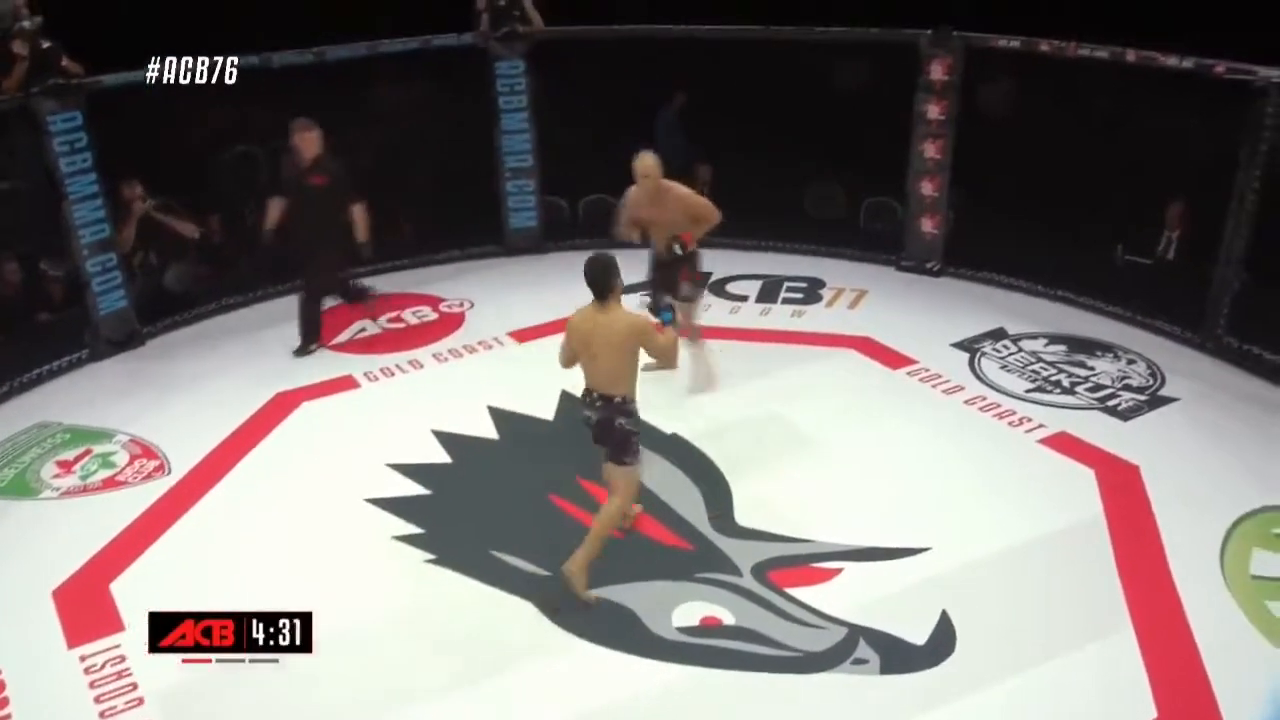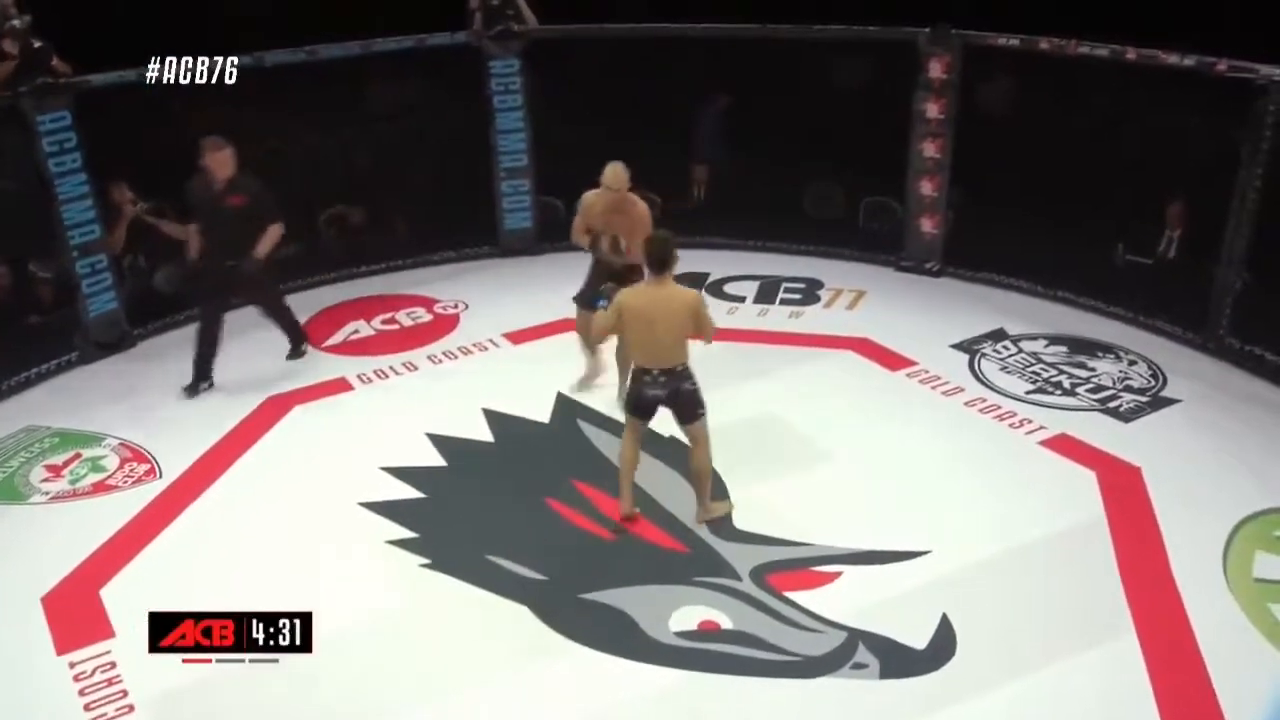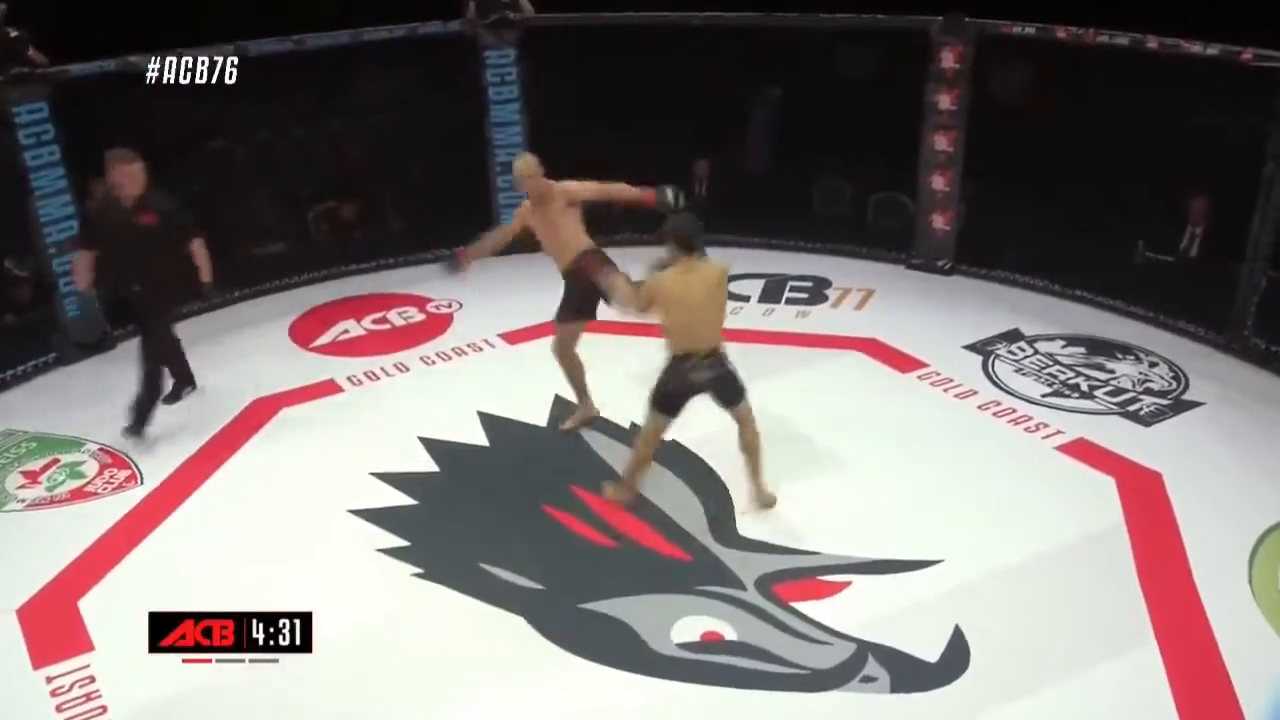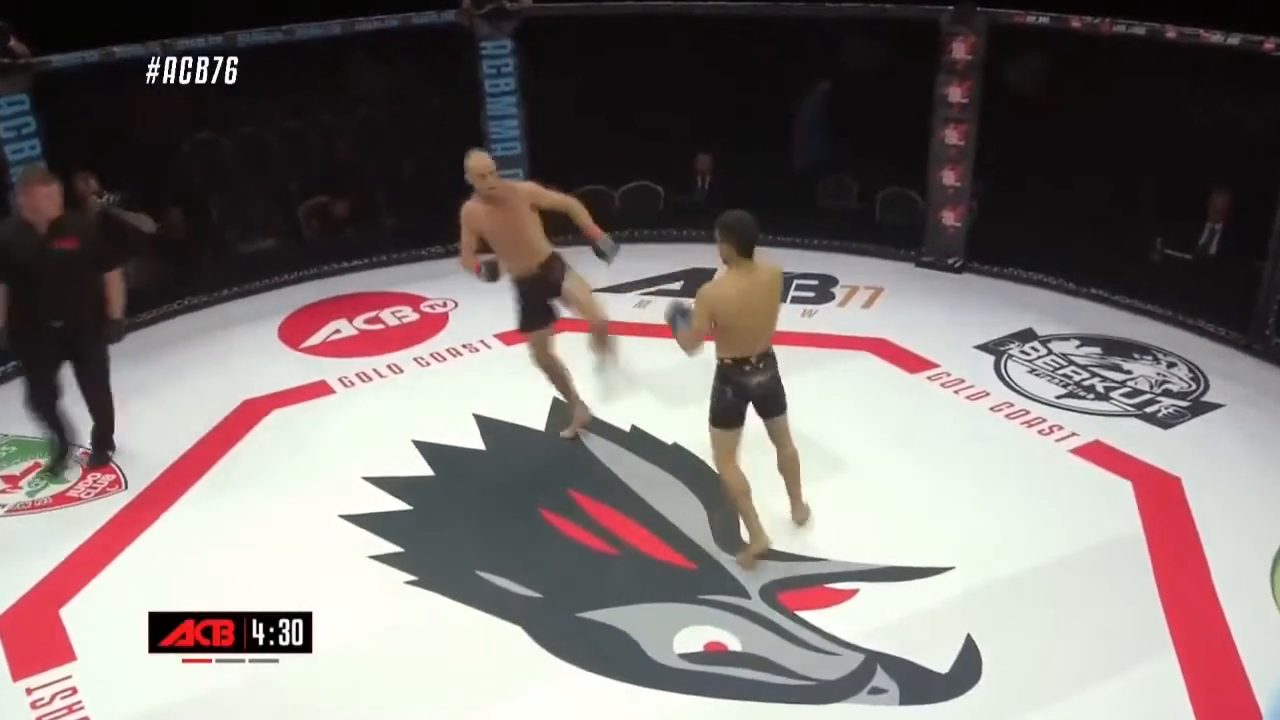
dt=0.4s
person 1, frame 1
left shoulder: (576, 321)
right shoulder: (635, 323)
left elbow: (566, 361)
right elbow: (669, 353)
right wrist: (667, 321)
left hip: (590, 406)
right hip: (620, 412)
left knee: (615, 468)
right knee: (622, 494)
left ankle: (624, 518)
right ankle: (579, 562)
person 1, frame 2
left shoulder: (626, 298)
right shoulder: (691, 298)
left elbow: (596, 334)
right elbow: (708, 335)
left wrist: (602, 305)
left hip: (643, 381)
right hip: (679, 380)
left knee: (632, 435)
right knee: (699, 442)
left ankle: (626, 501)
right ankle: (705, 506)
person 1, frame 3
left shoulder: (658, 282)
right shoulder: (718, 272)
left elbow: (634, 303)
left wrist: (611, 278)
left hip: (681, 369)
right hip: (716, 366)
left knee: (652, 432)
right knee: (746, 421)
left ankle: (624, 489)
right ankle: (759, 489)
person 1, frame 4
left shoulder: (712, 292)
right shoulder: (773, 273)
left elbow: (690, 345)
left wrist: (678, 319)
left hip: (730, 378)
right hip: (766, 369)
left knee: (725, 460)
right knee: (783, 439)
left ankle: (757, 537)
right ankle: (797, 508)
person 2, frame 1
left shoulder: (333, 169)
right shoulder: (289, 168)
left elbow: (356, 205)
right elbow: (279, 198)
left wrist: (362, 239)
right wrist: (269, 228)
left hip: (329, 240)
right hip: (301, 239)
left knee: (313, 289)
right knee: (325, 283)
left ankle: (311, 338)
right ankle: (361, 295)
person 2, frame 2
left shoulder: (251, 188)
right shoulder: (197, 189)
left elbow: (276, 226)
right elbow: (194, 225)
left wrist: (256, 257)
right wrist: (194, 257)
left hip: (249, 265)
right hip: (214, 266)
left knee: (272, 307)
right knee: (208, 322)
left ankle: (299, 340)
right ankle: (201, 377)
person 2, frame 3
left shoulder: (163, 205)
right shoulder: (101, 212)
left elbow: (193, 241)
right elbow: (85, 252)
left wrist: (206, 279)
right wrist: (82, 292)
left hip: (162, 290)
right hip: (131, 293)
left knee: (152, 349)
right knee: (161, 340)
left ankle: (141, 415)
right ankle: (184, 381)
person 2, frame 4
left shoulder: (82, 228)
left elbow: (111, 273)
left wrist: (115, 318)
left hip: (85, 326)
right hip: (36, 332)
left knee: (96, 388)
right knee: (40, 398)
left ankle: (103, 445)
right ankle: (61, 443)
person 3, frame 1
left shoulder: (681, 195)
right shoulder: (633, 196)
left elbow: (714, 216)
right elbow: (623, 227)
left wrist: (689, 237)
right wrist: (638, 233)
left hip: (684, 259)
right hip: (659, 258)
left knee: (685, 319)
right knee: (662, 311)
left ankle: (701, 360)
right ankle: (668, 358)
person 3, frame 2
left shoulder: (640, 210)
right shoulder: (589, 201)
left elbow: (642, 254)
right elbow: (576, 234)
left wrist: (625, 250)
right wrist: (592, 243)
left hip: (629, 271)
right hip: (601, 267)
right knee: (582, 325)
left ankle: (623, 384)
right ankle: (593, 365)
person 3, frame 3
left shoulder: (566, 191)
right shoulder: (526, 211)
left elbow: (610, 190)
right elbow: (500, 237)
left wrist: (650, 196)
right wrist: (467, 255)
left hip: (591, 266)
right hip: (575, 282)
right knee: (562, 349)
right ankle: (585, 408)
person 3, frame 4
left shoulder: (523, 190)
right shoulder: (470, 213)
left elbow: (569, 204)
right elbow: (467, 256)
left wrist: (596, 234)
right wrist: (480, 267)
left hip: (551, 267)
right hip: (525, 284)
left knee: (590, 312)
right knee: (541, 354)
left ankle: (606, 355)
right ankle: (579, 410)
